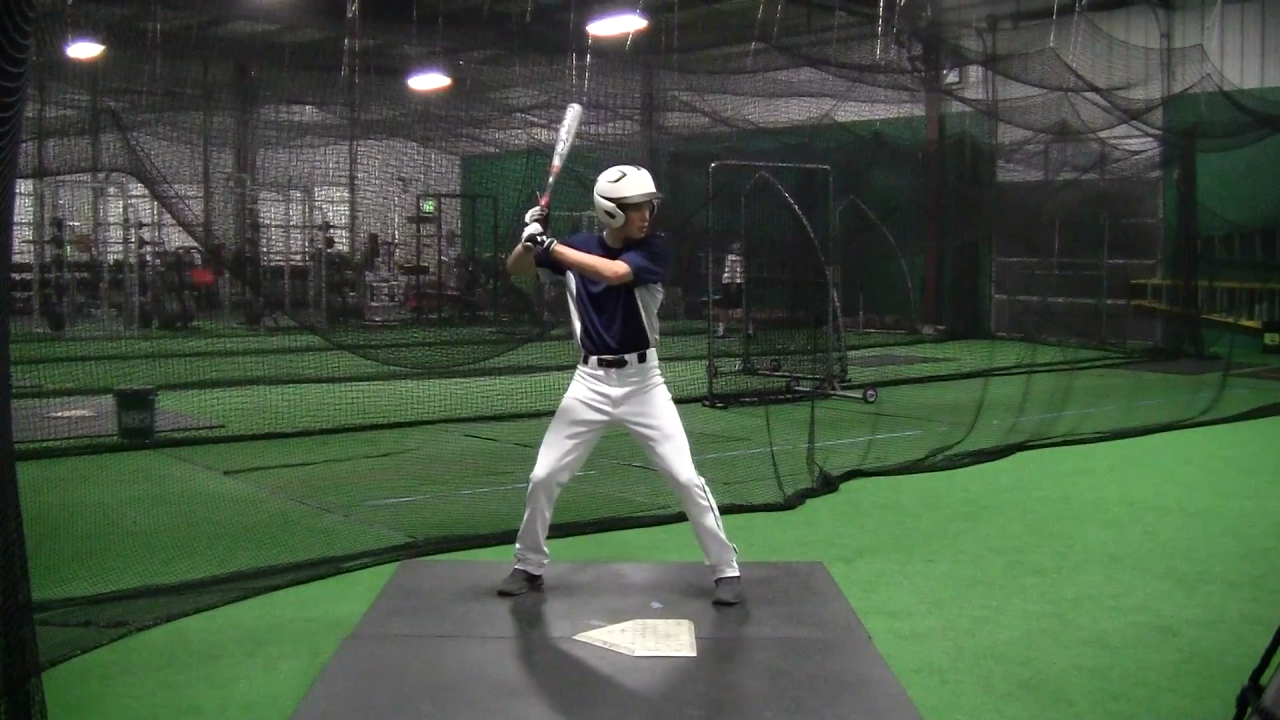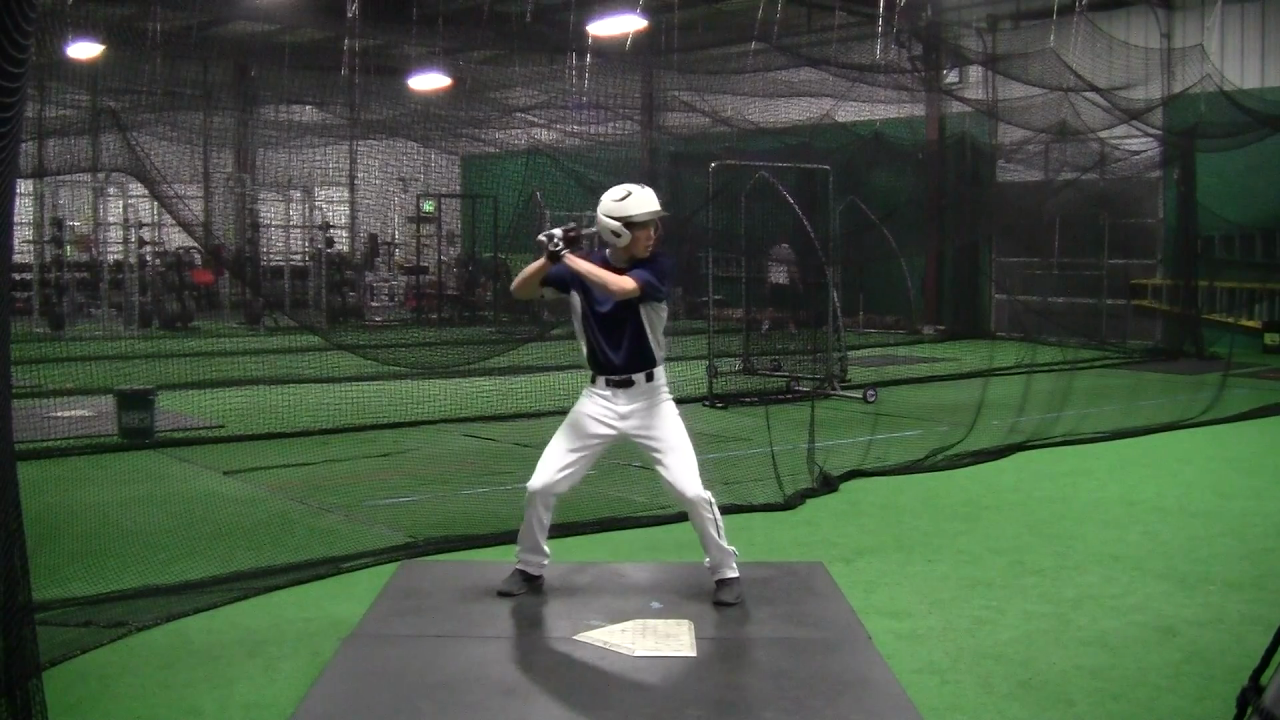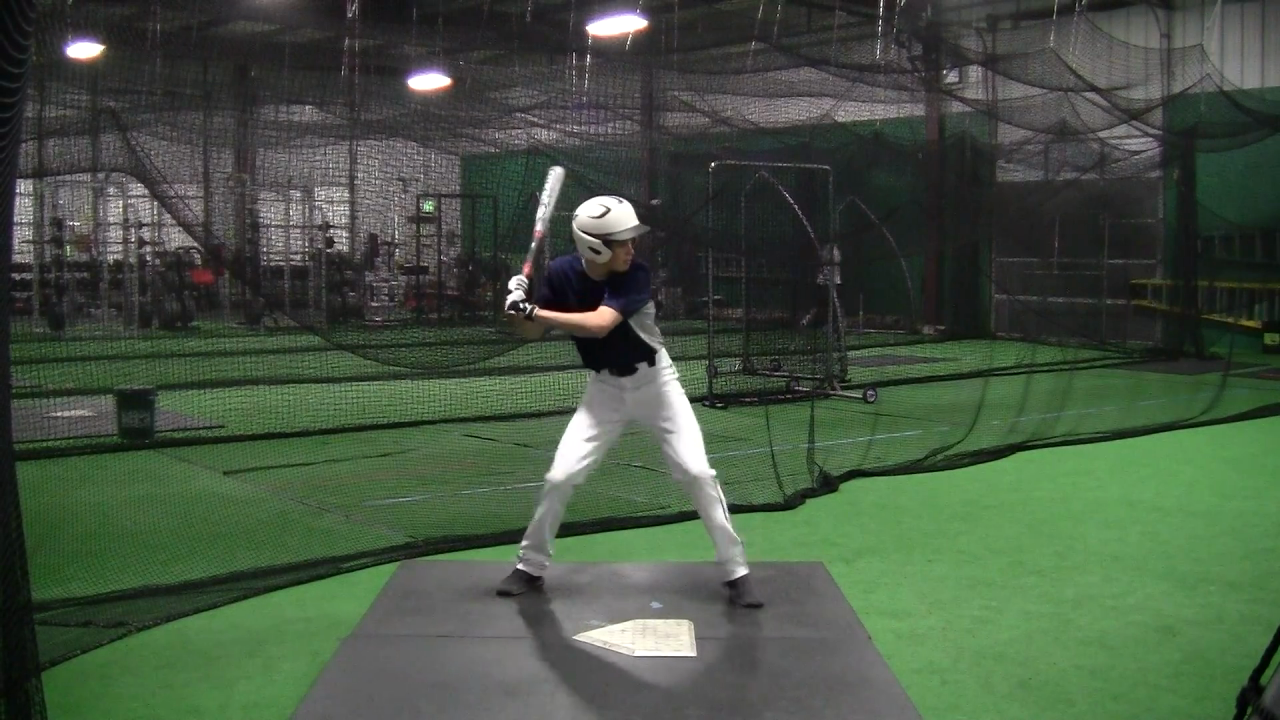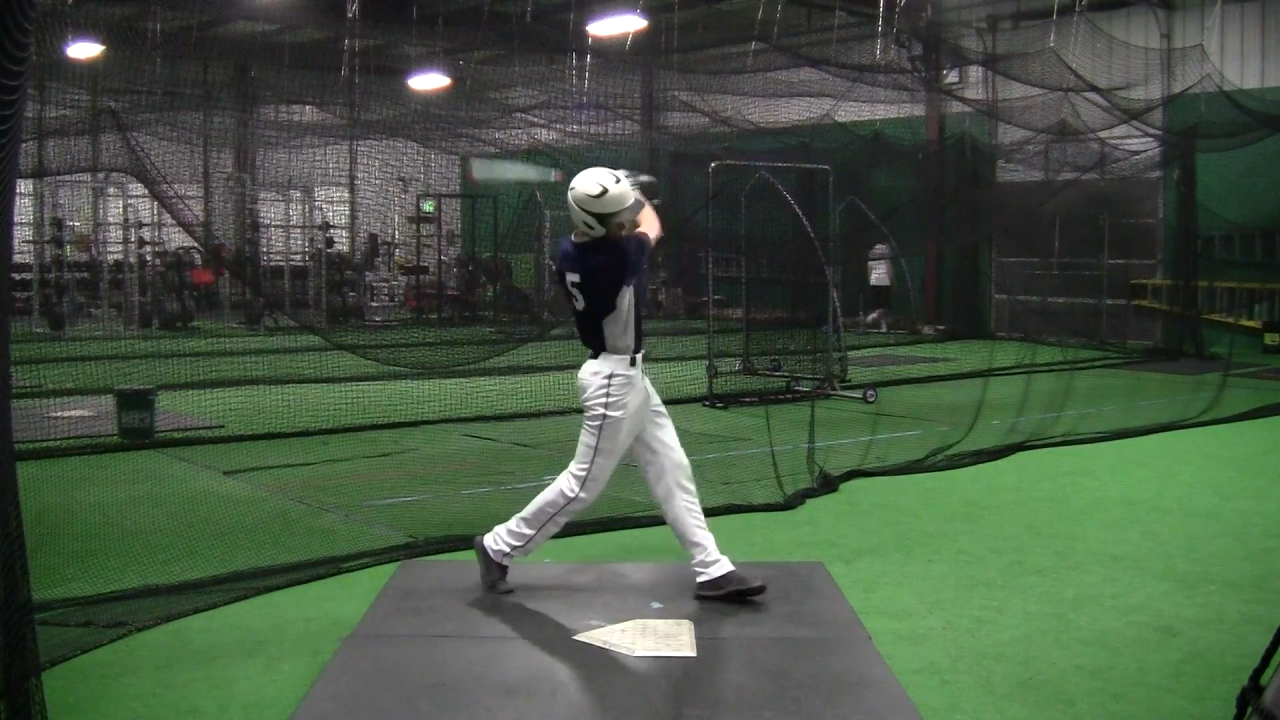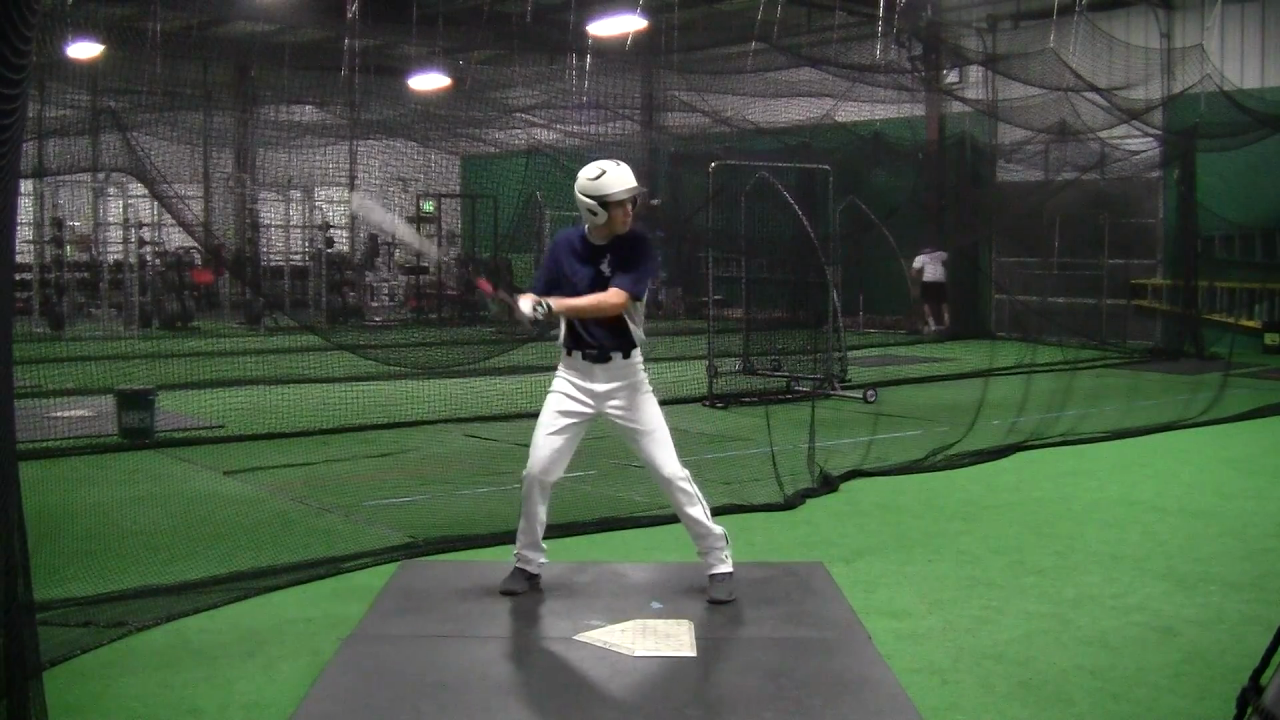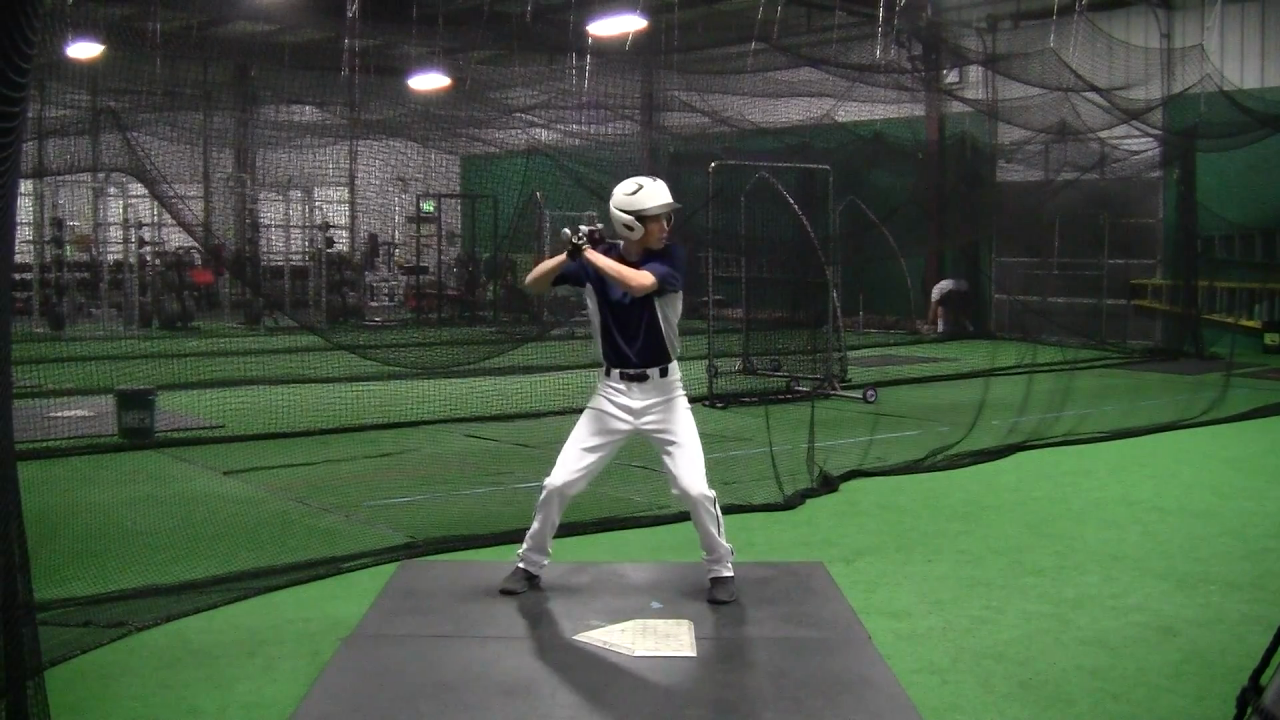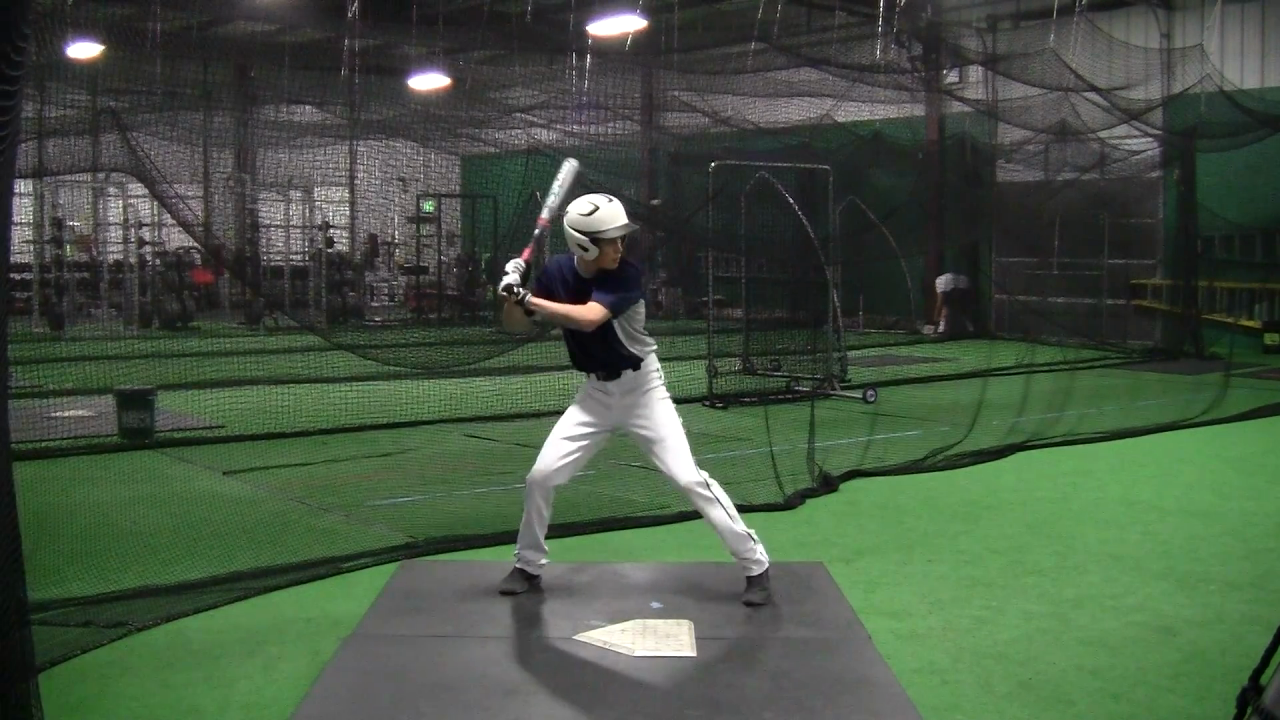
dt=0.7s
person 1, frame 1
left shoulder: (654, 248)
right shoulder: (579, 245)
left elbow: (614, 272)
right elbow: (516, 269)
left wrist: (549, 244)
right wrist: (530, 235)
left hip: (642, 380)
right hip: (590, 381)
left knee: (685, 479)
right knee: (544, 477)
left ankle: (725, 569)
right ankle: (528, 565)
person 1, frame 2
left shoulder: (657, 267)
right shoulder: (583, 264)
left elbow: (623, 288)
right elbow: (519, 290)
left wrist: (565, 257)
right wrist: (549, 257)
left hip: (650, 397)
right hip: (599, 397)
left knee: (692, 492)
right knee: (541, 486)
left ankle: (725, 571)
right ankle: (530, 566)
person 1, frame 3
left shoulder: (637, 275)
right shoulder: (563, 273)
left elbow: (600, 325)
right elbow: (540, 332)
left wrist: (533, 316)
right wrist: (521, 307)
left hip: (655, 378)
right hip: (607, 386)
left knee: (695, 469)
right knee: (561, 478)
left ankle: (733, 570)
right ankle: (530, 566)
person 1, frame 4
left shoulder: (571, 249)
right shoulder: (615, 255)
right elbow: (651, 229)
right wrist: (642, 203)
left hip: (625, 374)
right hip: (615, 379)
left knee: (673, 470)
right knee: (584, 483)
left ankle: (712, 571)
right ankle: (498, 546)
person 1, frame 5
left shoulder: (639, 247)
right shoulder: (564, 243)
left elbow: (615, 301)
right elbow: (540, 295)
left wrist: (550, 305)
right wrist: (527, 304)
left hip: (624, 375)
right hip: (573, 373)
left knee: (670, 472)
right knee: (537, 472)
left ankle: (718, 560)
right ankle: (528, 563)
person 1, frame 6
left shoulder: (671, 258)
right shoulder: (597, 258)
left elbow: (639, 283)
right elbow: (532, 285)
left wrist: (586, 252)
right wrist: (572, 254)
left hip: (664, 392)
right hip: (613, 392)
left knee: (696, 490)
right knee: (559, 484)
left ankle: (721, 569)
right ankle: (530, 564)
person 1, frame 7
left shoulder: (627, 275)
right shoulder: (555, 271)
left elbow: (588, 319)
right elbow: (515, 325)
left wrist: (528, 300)
right wrist: (512, 292)
left hip: (642, 386)
right hip: (595, 391)
left knee: (688, 477)
right knee: (542, 477)
left ankle: (755, 565)
right ankle: (527, 564)
